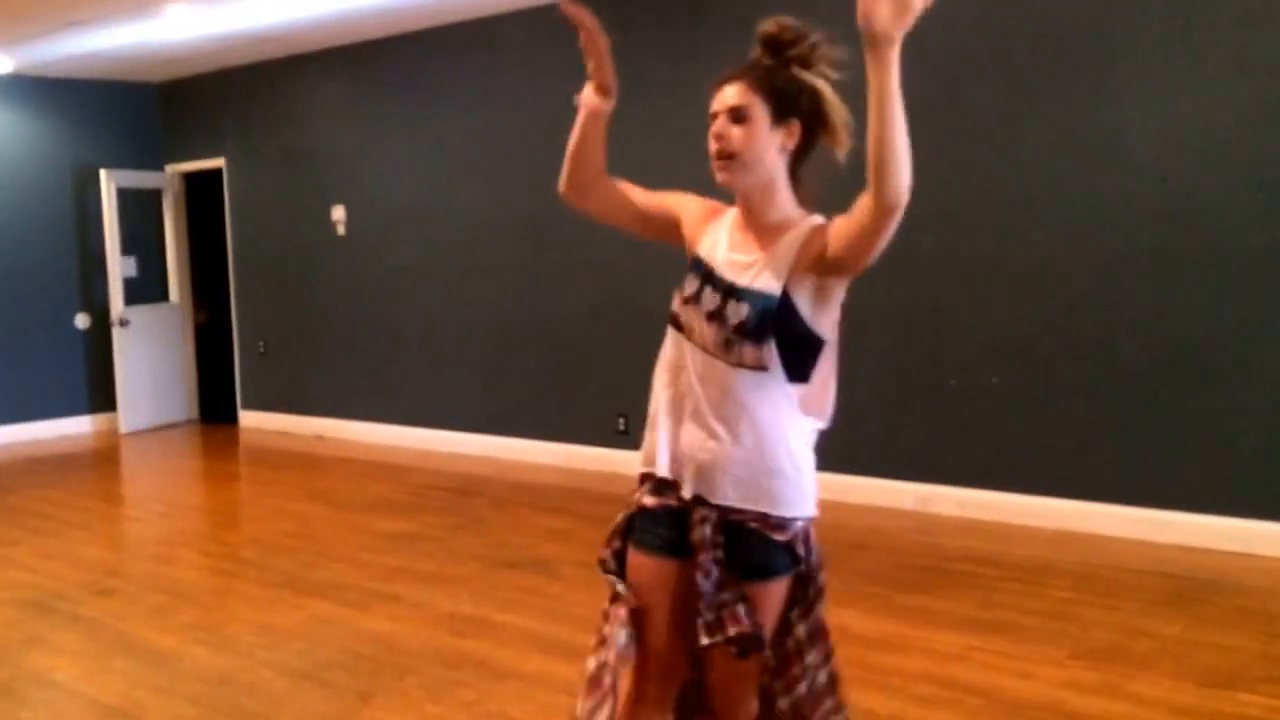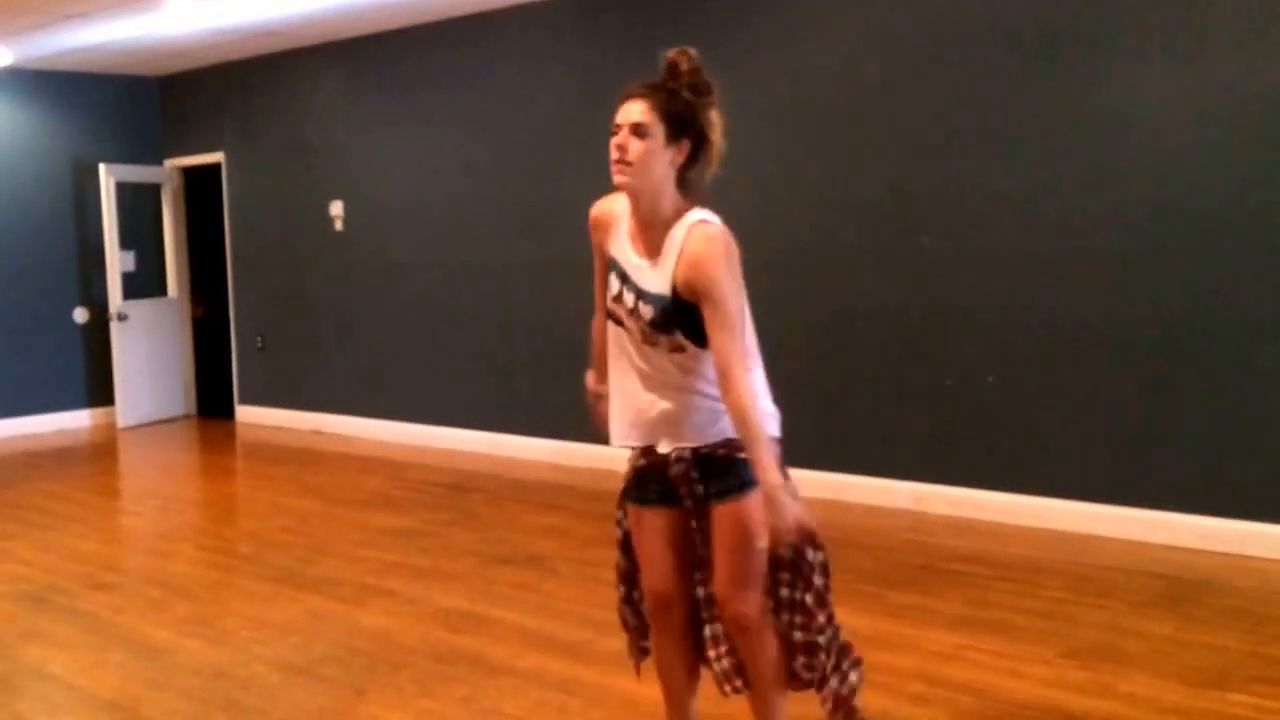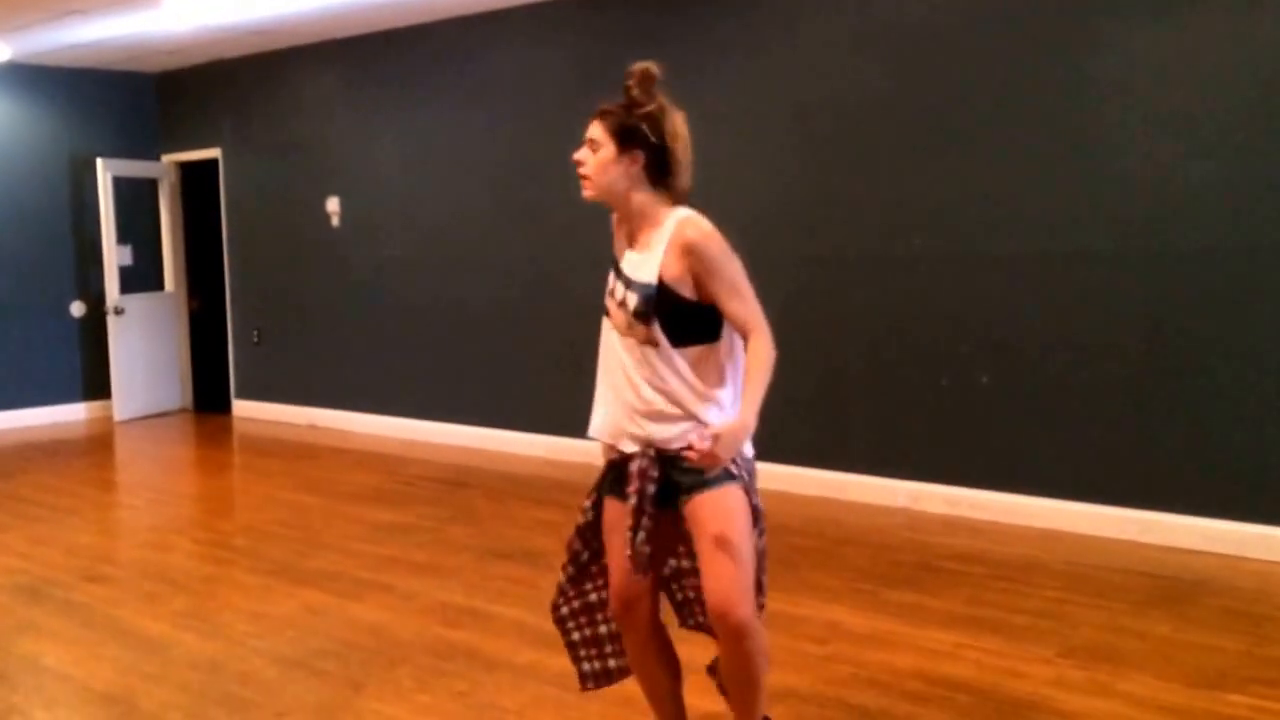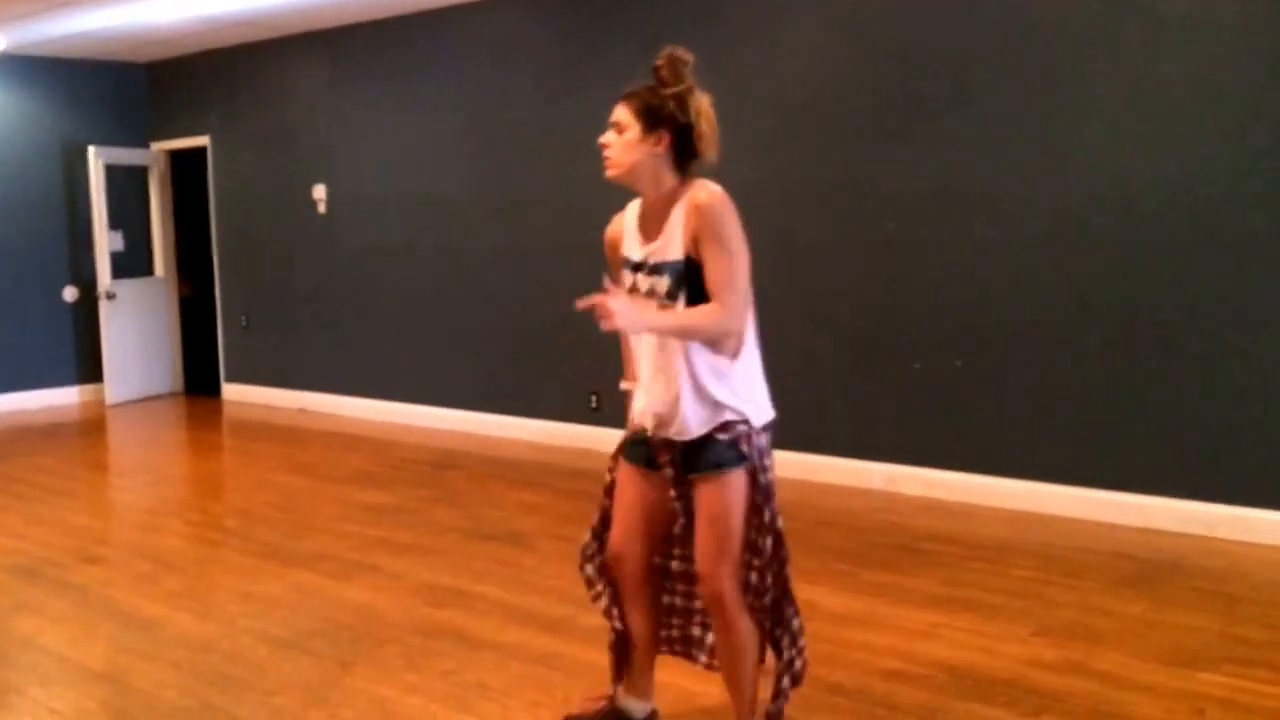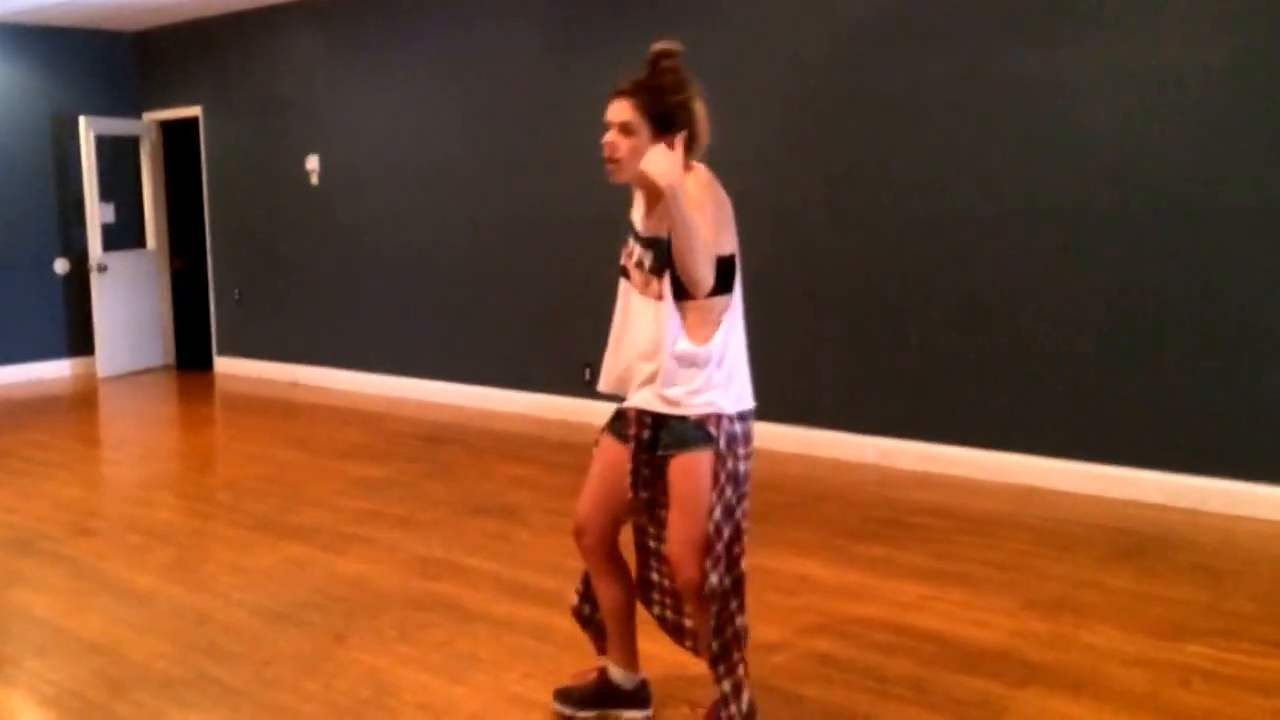
dt=0.7s
person 1, frame 1
left shoulder: (823, 248)
right shoulder: (697, 222)
left elbow: (888, 202)
right elbow: (581, 189)
right wrist: (600, 89)
left hip: (765, 501)
right hip: (671, 486)
right knee: (653, 662)
person 1, frame 2
left shoulder: (703, 243)
right shoulder: (604, 218)
left elbow: (735, 369)
left wrist: (771, 485)
right wrist: (597, 380)
left hip: (724, 444)
right hip: (652, 444)
left knee: (741, 607)
right knee: (657, 601)
person 1, frame 3
left shoulder: (690, 235)
right shoulder: (622, 226)
left elbow: (758, 334)
left wrist: (742, 422)
left hip: (703, 448)
right hip: (631, 448)
left knee: (731, 609)
right knee: (624, 603)
person 1, frame 4
left shoulder: (707, 206)
right shoulder: (619, 230)
left elbow: (727, 321)
left wrist: (643, 315)
left hip: (724, 423)
right hip: (655, 421)
left knee: (720, 584)
right knee: (625, 561)
person 1, frame 5
left shoulder: (696, 187)
right shoulder: (642, 196)
left elbow: (698, 281)
left wrist: (670, 188)
left hip: (705, 410)
right hip: (643, 402)
left knee: (691, 568)
right knee: (592, 529)
